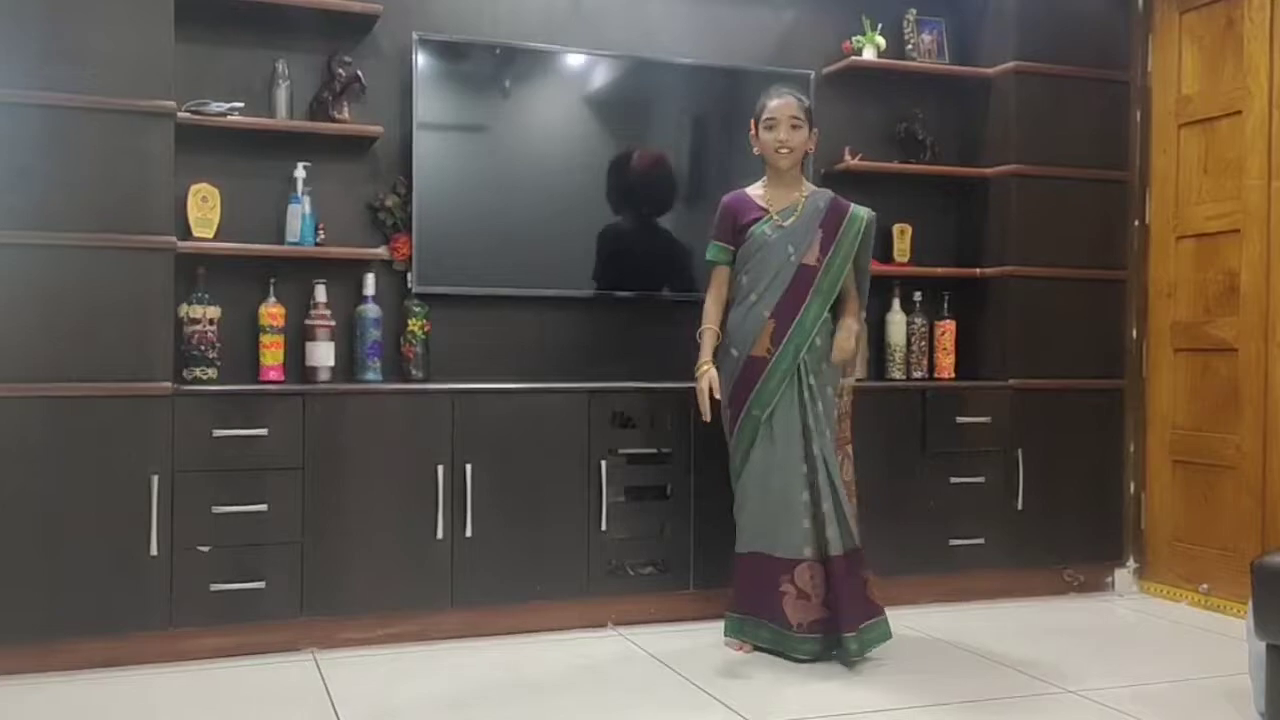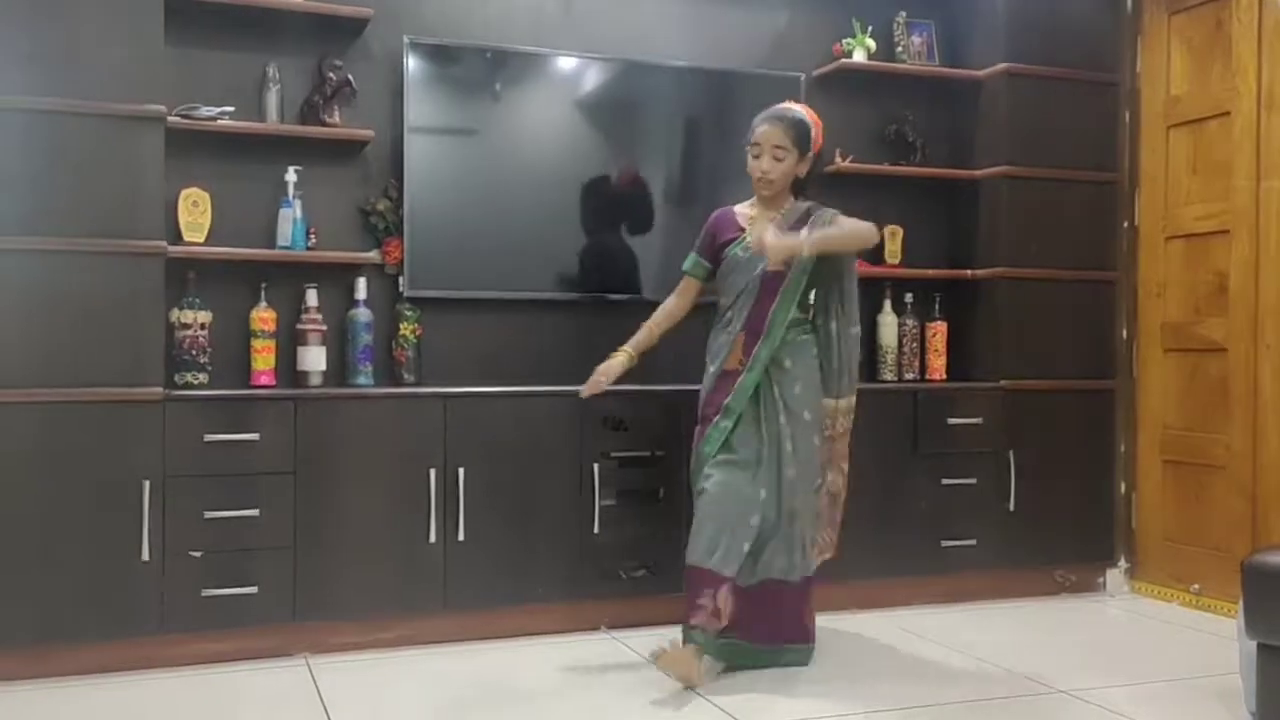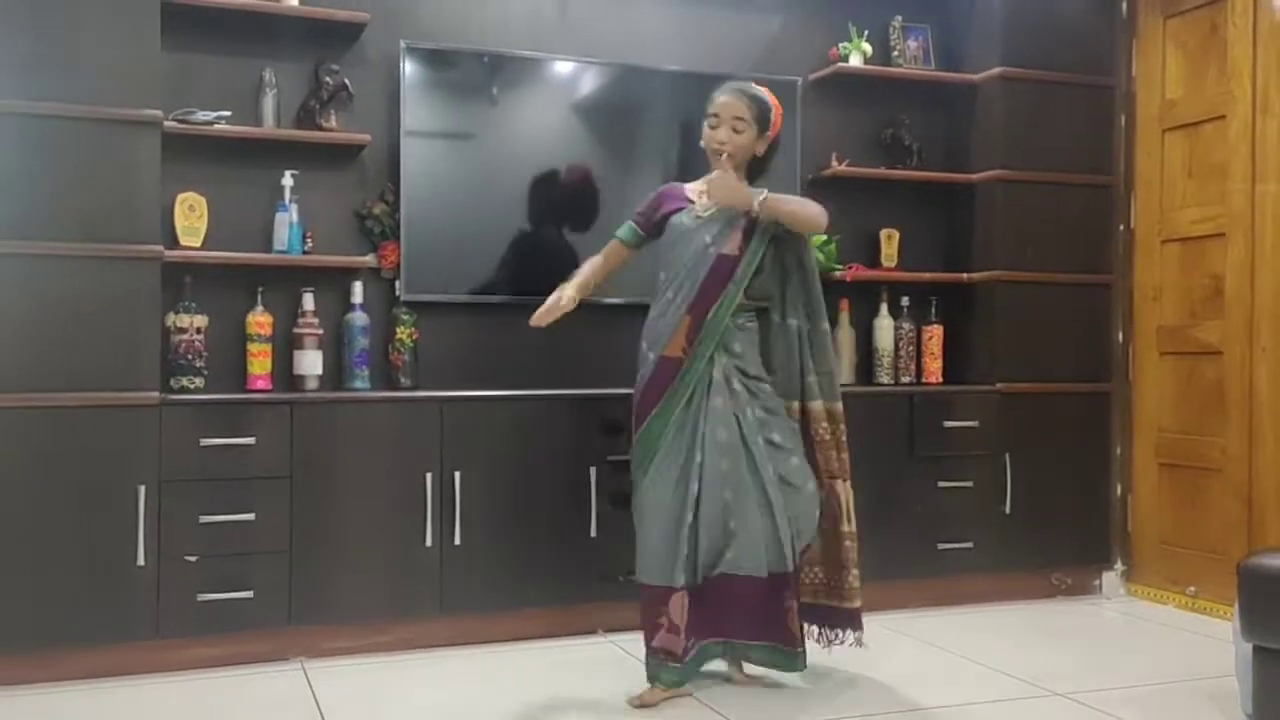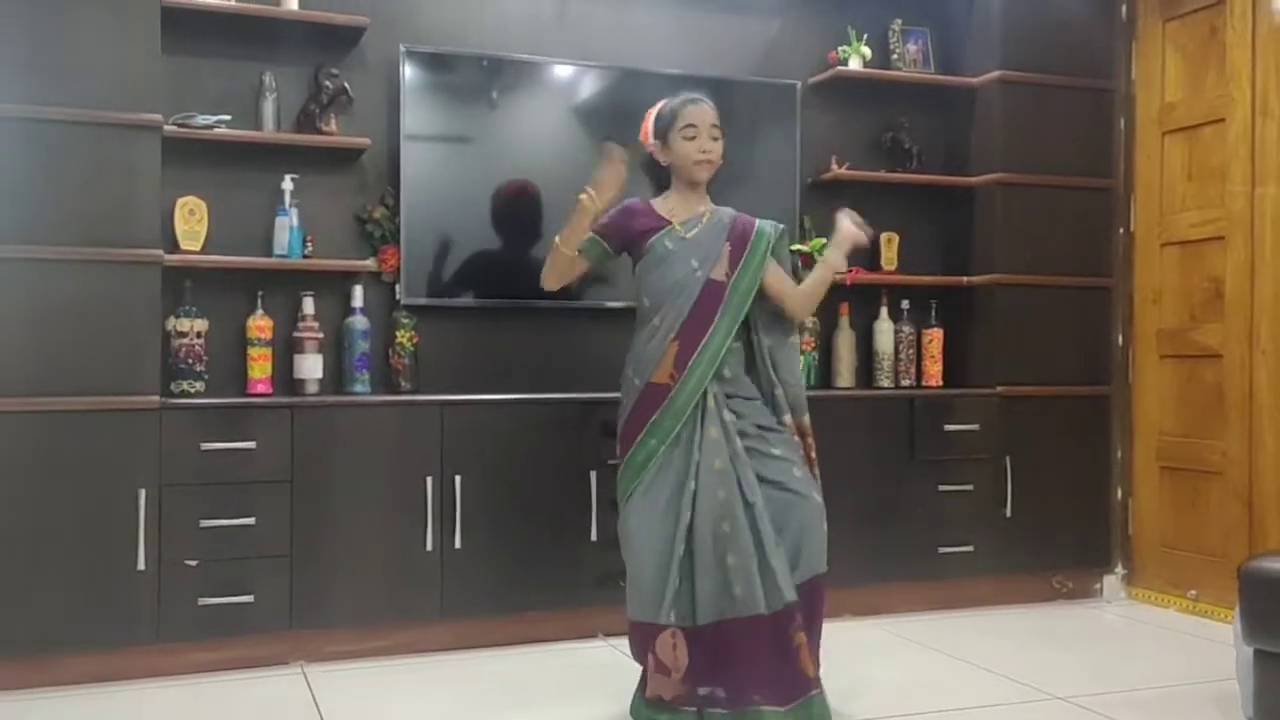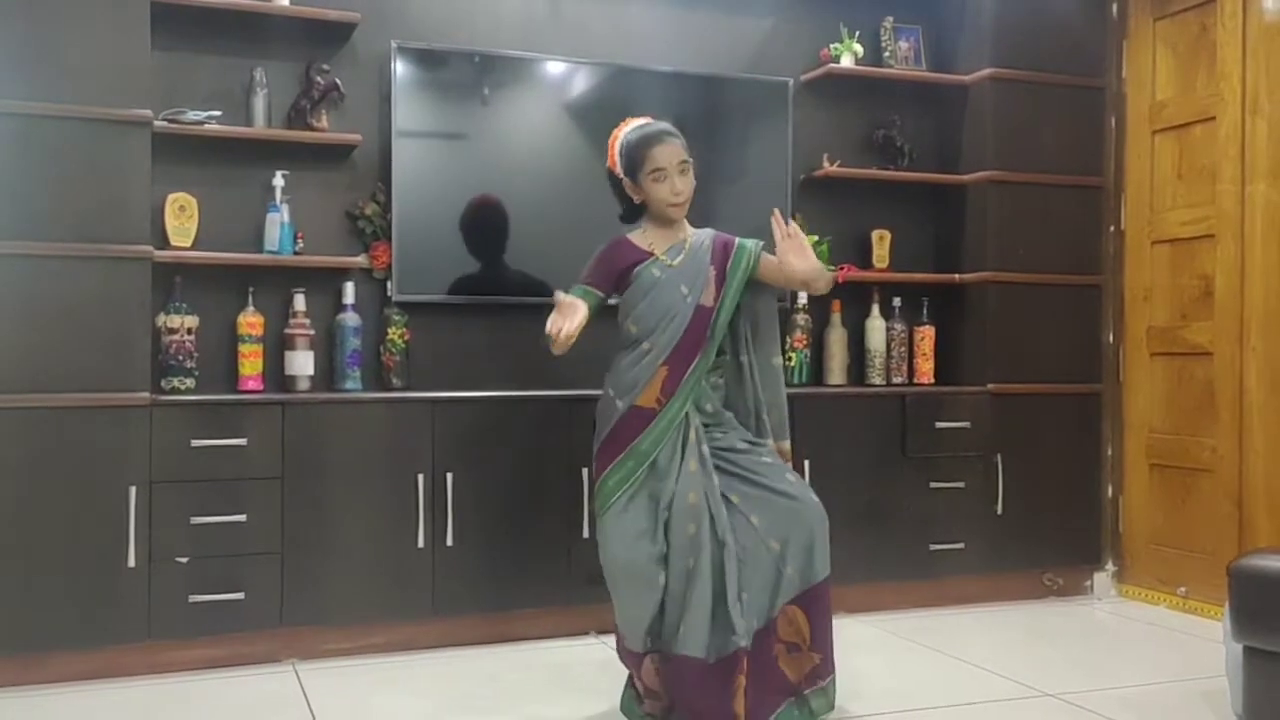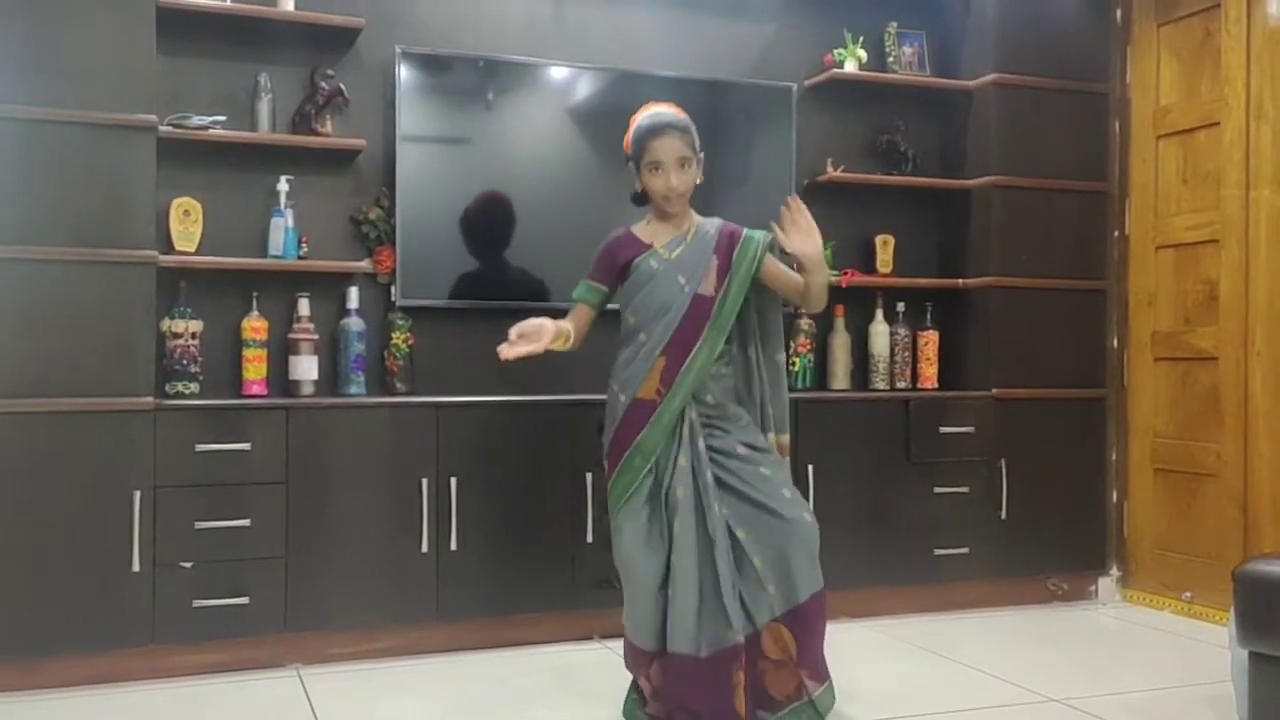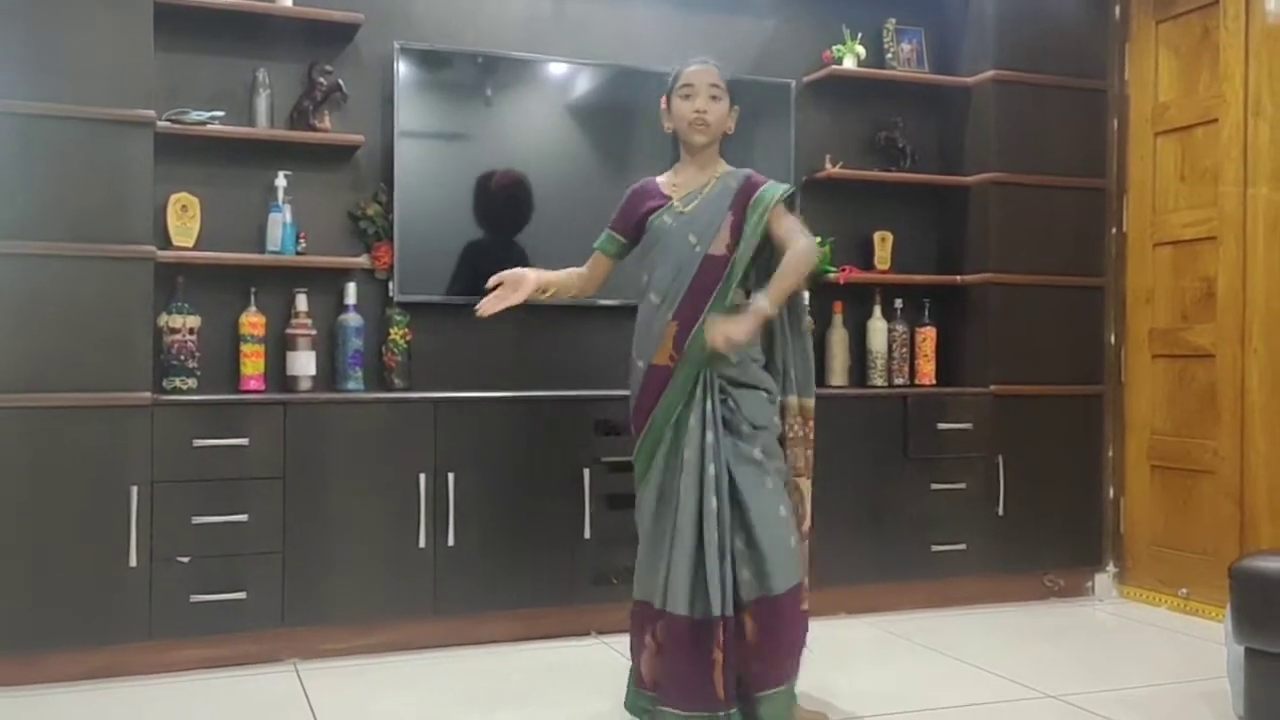
dt=0.4s
person 1, frame 1
left shoulder: (836, 213)
right shoulder: (735, 207)
left elbow: (850, 289)
right elbow: (718, 291)
left wrist: (849, 323)
right wrist: (706, 358)
left hip: (807, 364)
right hip: (751, 365)
left knee: (808, 485)
right knee: (763, 485)
left ankle: (808, 618)
right ankle: (762, 617)
person 1, frame 2
left shoulder: (812, 222)
right shoulder: (722, 223)
left elbow: (867, 234)
right elbow: (681, 298)
left wrist: (794, 245)
right wrist: (626, 355)
left hip: (790, 382)
right hip: (732, 380)
left knee: (781, 502)
right knee: (725, 498)
left ankle: (768, 635)
right ankle: (703, 642)
person 1, frame 3
left shoulder: (765, 208)
right shoulder: (669, 199)
left elbow: (819, 219)
right elbow: (608, 258)
left wrist: (746, 200)
right wrist: (571, 289)
left hip: (739, 374)
right hip: (671, 376)
left knee: (761, 494)
right knee: (669, 504)
left ankle: (740, 636)
right ankle: (673, 664)
person 1, frame 4
left shoulder: (744, 232)
right shoulder: (636, 216)
left elbow: (795, 306)
right elbow: (553, 277)
left wrist: (838, 249)
right wrist: (589, 209)
left hip: (733, 399)
right hip: (661, 403)
left knee: (792, 509)
right knee: (663, 536)
person 1, frame 5
left shoulder: (724, 251)
right shoulder: (620, 254)
left elbow: (816, 282)
right elbow: (562, 342)
left wrist: (805, 263)
right wrist: (569, 318)
left hip: (712, 425)
right hip: (639, 431)
left knee: (795, 516)
right knee: (640, 557)
person 1, frame 6
left shoulder: (732, 243)
right shoulder: (622, 249)
left elbow: (807, 296)
right elbow: (575, 329)
left wrist: (812, 260)
right wrist: (549, 332)
left hip: (722, 420)
right hip: (647, 426)
left knee: (785, 529)
right knee: (657, 559)
person 1, frame 7
left shoulder: (753, 191)
right shoulder: (645, 197)
left elbow: (804, 251)
right elbow: (591, 277)
left wrist: (750, 316)
right wrist: (540, 280)
left hip: (742, 382)
right hip: (669, 382)
left knee: (759, 519)
right knee: (676, 518)
